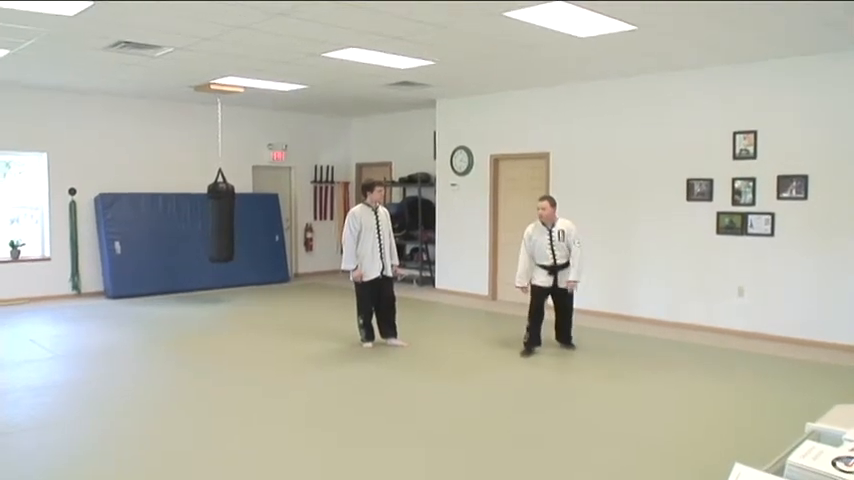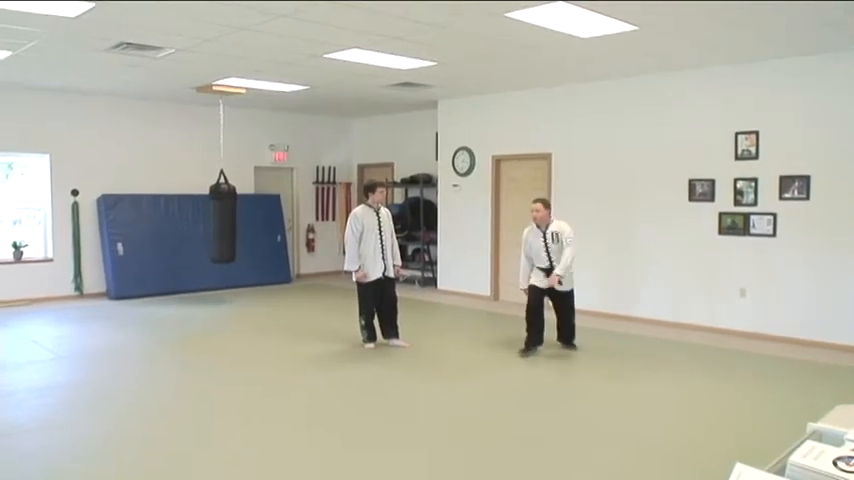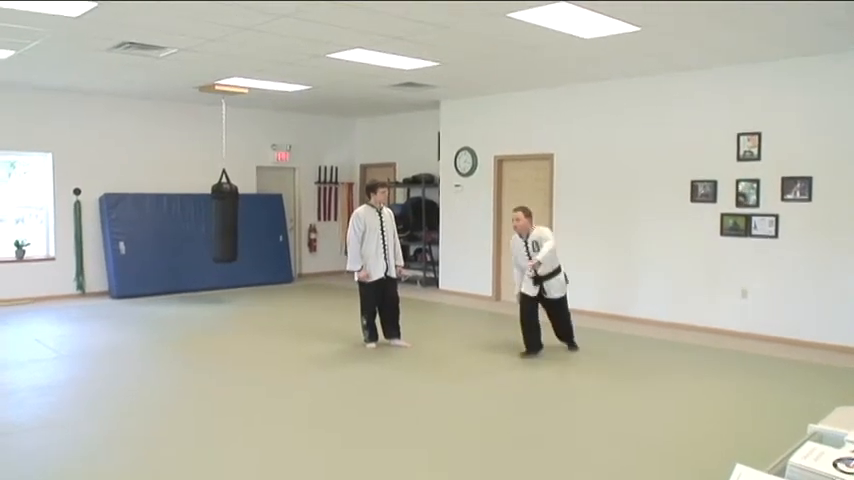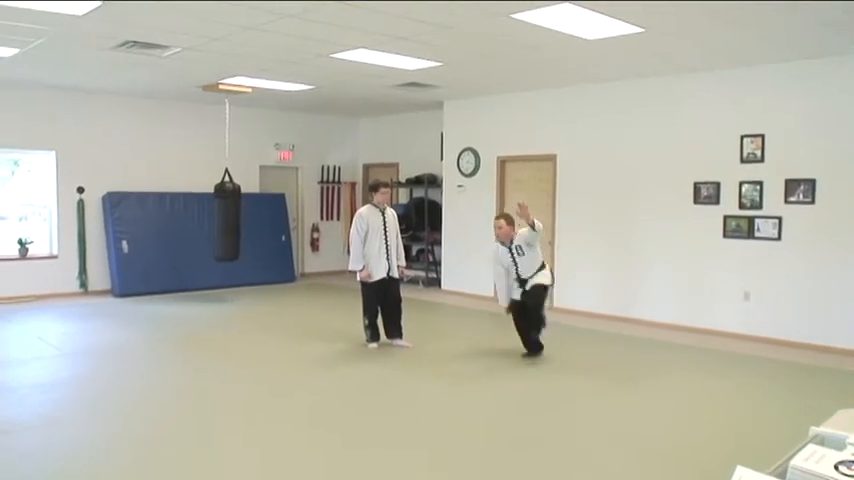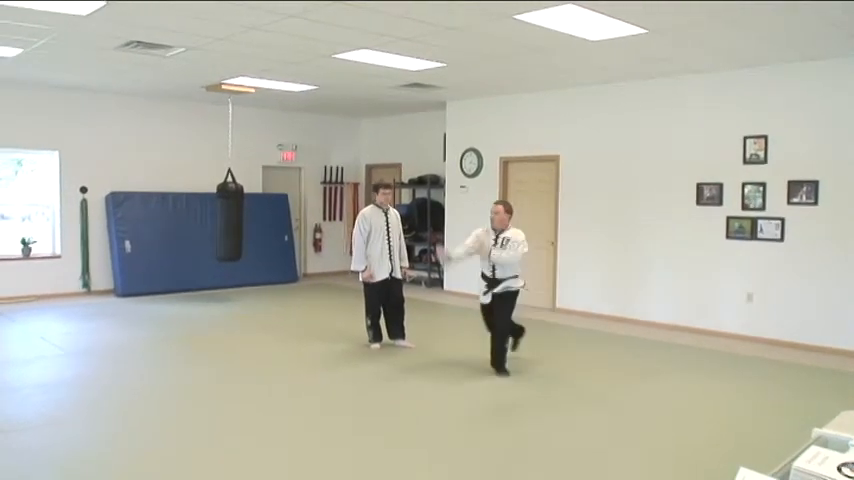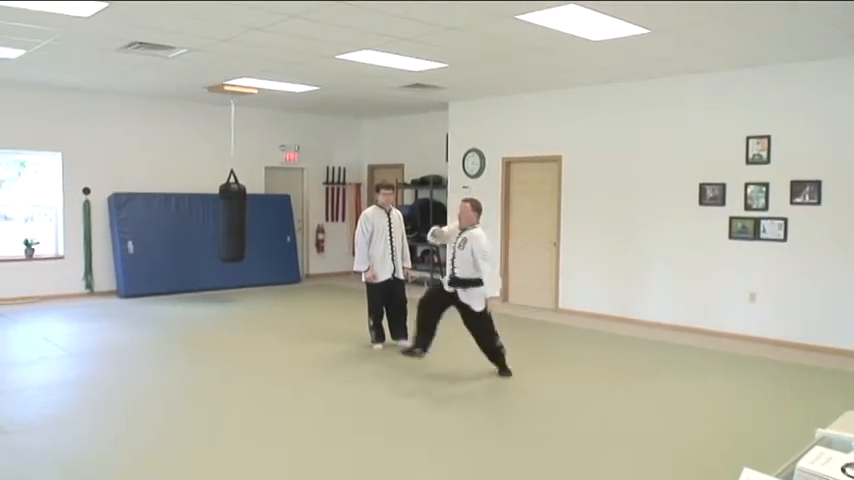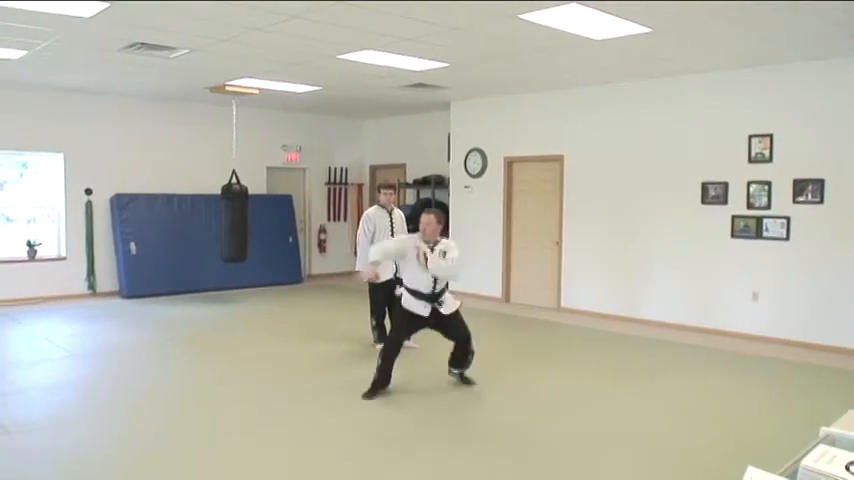
dt=0.2s
person 1, frame 1
left shoulder: (384, 212)
right shoulder: (355, 213)
left elbow: (390, 238)
right elbow: (349, 241)
left wrist: (394, 262)
right wrist: (353, 267)
left hip: (384, 268)
right hip: (365, 269)
left knee: (387, 302)
right knee: (365, 306)
left ankle: (390, 335)
right ankle: (367, 337)
person 1, frame 2
left shoulder: (386, 213)
right shoulder: (357, 214)
left elbow: (392, 239)
right elbow: (351, 242)
left wrist: (396, 262)
right wrist: (356, 268)
left hip: (386, 268)
right hip: (367, 270)
left knee: (389, 303)
right knee: (367, 306)
left ankle: (392, 336)
right ankle: (369, 338)
person 1, frame 3
left shoulder: (388, 213)
right shoulder: (360, 214)
left elbow: (394, 239)
right elbow: (353, 242)
left wrist: (398, 263)
right wrist: (359, 268)
left hip: (388, 268)
right hip: (369, 269)
left knee: (391, 303)
right knee: (369, 306)
left ankle: (393, 336)
right ankle: (370, 338)
person 1, frame 4
left shoulder: (391, 213)
right shoulder: (363, 214)
left elbow: (397, 239)
right elbow: (356, 242)
left wrist: (401, 263)
right wrist: (361, 267)
left hip: (391, 268)
right hip: (371, 269)
left knee: (394, 303)
right knee: (371, 306)
left ankle: (395, 336)
right ankle: (372, 337)
person 1, frame 5
left shoulder: (395, 214)
right shoulder: (366, 214)
left elbow: (400, 240)
right elbow: (358, 242)
left wrist: (404, 264)
right wrist: (363, 268)
left hip: (394, 269)
right hip: (374, 270)
left knee: (396, 304)
right knee: (373, 307)
left ankle: (398, 336)
right ankle: (375, 338)
person 1, frame 6
left shoulder: (397, 215)
right shoulder: (368, 215)
left elbow: (402, 240)
right elbow: (361, 242)
left wrist: (406, 264)
right wrist: (365, 268)
left hip: (396, 269)
right hip: (377, 270)
left knee: (399, 304)
right knee: (376, 307)
left ankle: (400, 336)
right ankle: (377, 338)
person 1, frame 7
left shoulder: (399, 214)
right shoulder: (370, 215)
right elbow: (363, 242)
right wrist: (367, 268)
left hip: (398, 269)
right hip: (379, 270)
right knee: (378, 307)
right ankle: (380, 339)
person 2, frame 1
left shoulder: (567, 226)
right shoulder: (531, 230)
left elbow: (576, 252)
right elbow: (525, 256)
left wrist: (573, 277)
right wrist: (522, 280)
left hip: (563, 275)
right hip: (541, 275)
left knee: (565, 311)
right knee: (536, 310)
left ankle: (564, 339)
right ankle: (530, 344)
person 2, frame 2
left shoulder: (562, 228)
right shoulder: (528, 233)
left elbow: (569, 251)
right elbow: (526, 259)
left wrist: (558, 273)
right wrist: (524, 283)
left hip: (561, 277)
right hip: (539, 276)
left knee: (566, 311)
right knee: (533, 308)
left ankle: (566, 339)
right ankle: (532, 343)
person 2, frame 3
left shoulder: (543, 233)
right shoulder: (514, 241)
left elbow: (549, 247)
right elbow: (518, 267)
left wrist: (537, 261)
right wrist: (519, 289)
left hip: (552, 281)
right hip: (531, 284)
left knee: (560, 315)
right knee: (526, 316)
left ankle: (569, 340)
right ankle: (533, 347)
person 2, frame 4
left shoulder: (525, 236)
right shoulder: (498, 250)
left elbow: (537, 230)
right elbow: (502, 277)
left wrist: (529, 219)
right wrist: (504, 302)
left hip: (538, 277)
right hip: (519, 285)
left knee: (533, 305)
right knee: (520, 319)
left ankle: (538, 326)
right ankle: (534, 348)
person 2, frame 5
left shoulder: (517, 236)
right shoulder: (482, 233)
left elbow: (513, 258)
right elbow: (466, 248)
left wrist: (491, 254)
right wrist: (451, 255)
left hip: (508, 285)
right hip: (488, 285)
left knee: (501, 323)
right knee: (494, 322)
left ankle: (499, 363)
right ankle: (516, 331)
person 2, frame 6
left shoulder: (478, 237)
right shoulder: (456, 229)
left elbow: (486, 267)
right elbow: (434, 238)
left wrist: (489, 295)
right wrist: (436, 232)
left hip: (471, 291)
right hip: (450, 285)
left knee: (484, 332)
right knee: (426, 306)
left ankle: (501, 364)
right ankle: (419, 347)
person 2, frame 7
left shoulder: (449, 247)
right shoulder: (408, 241)
left elbow: (450, 272)
right elbow: (382, 248)
left wrist: (427, 259)
right wrist: (374, 260)
left hip: (440, 302)
right hip: (414, 302)
left knee: (463, 337)
right knee: (394, 342)
left ankle: (457, 370)
right ankle: (380, 384)
